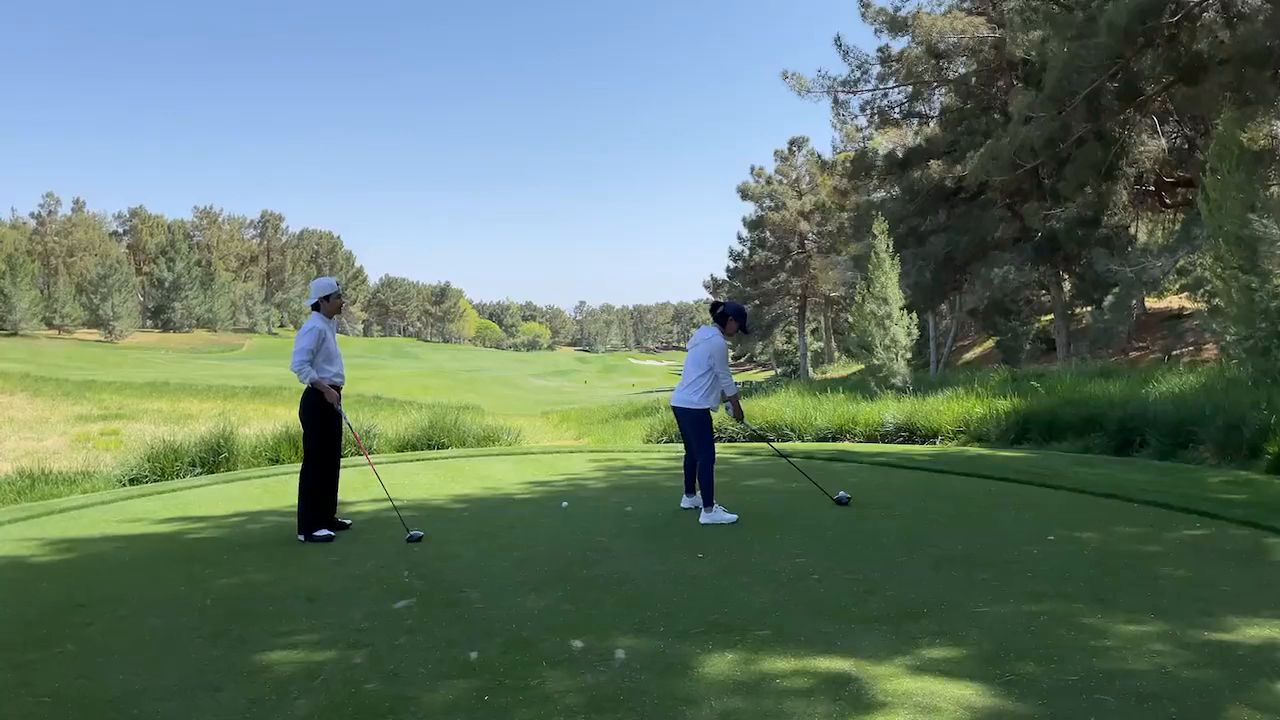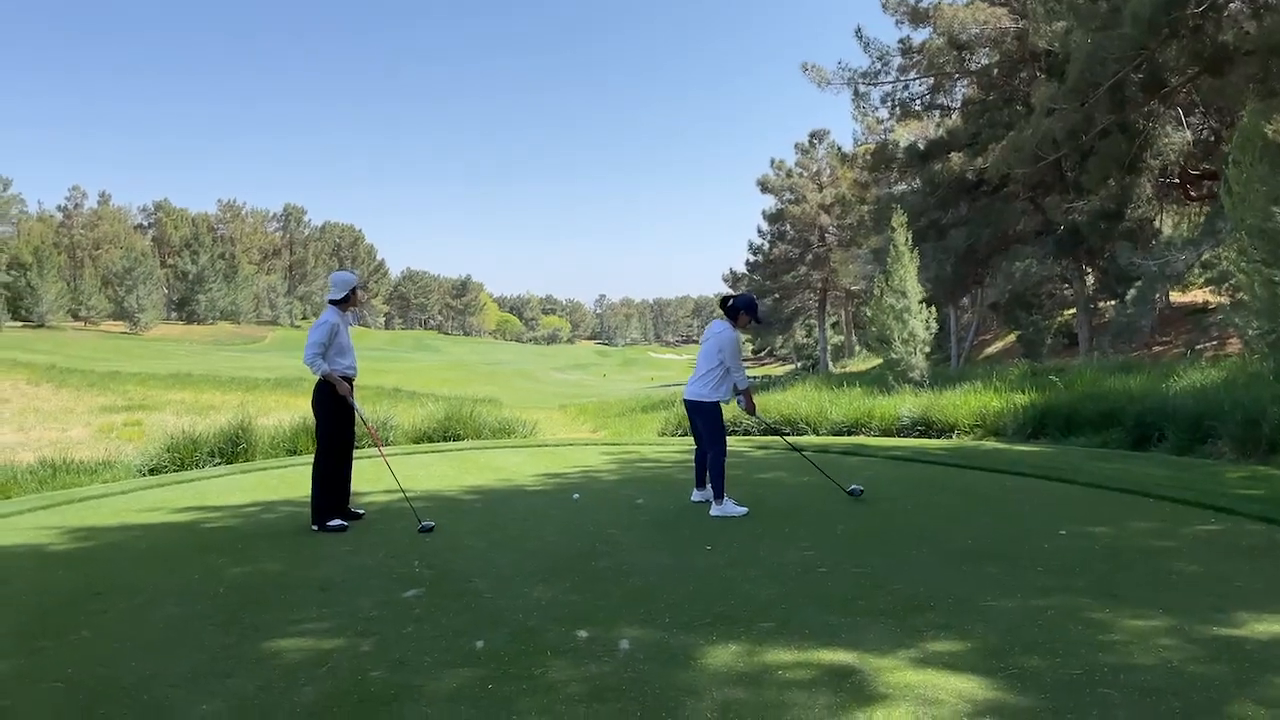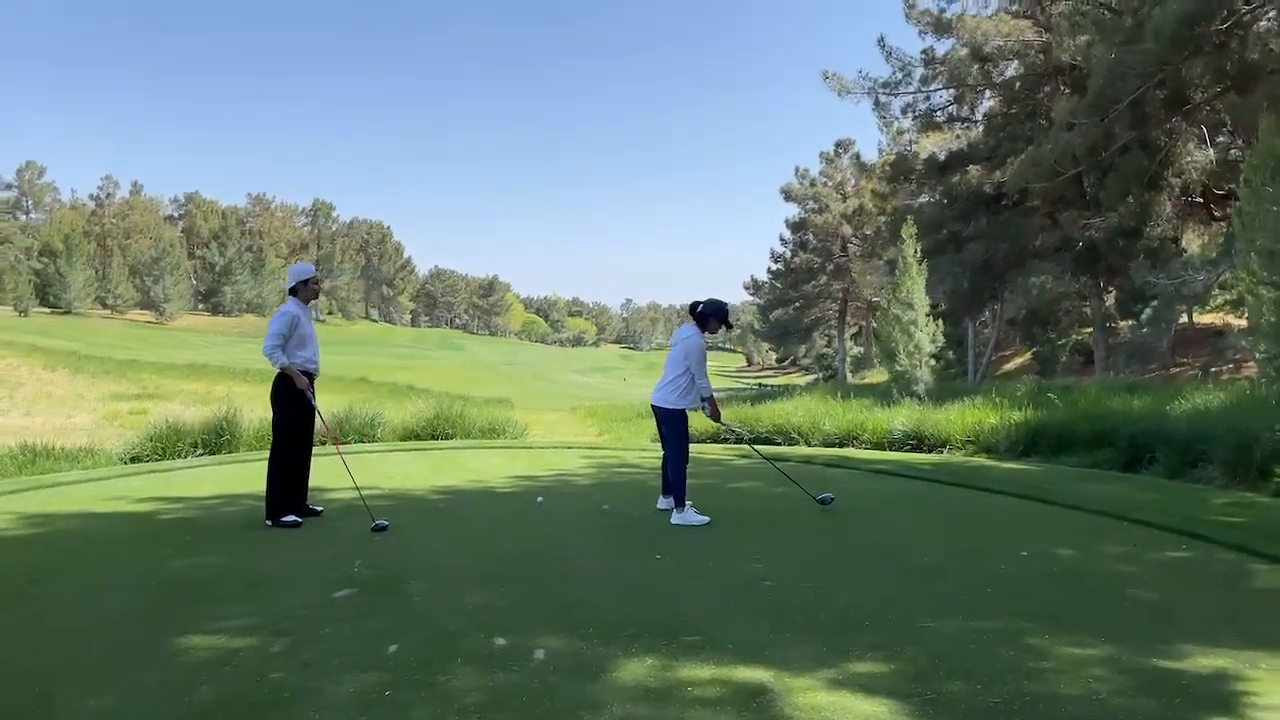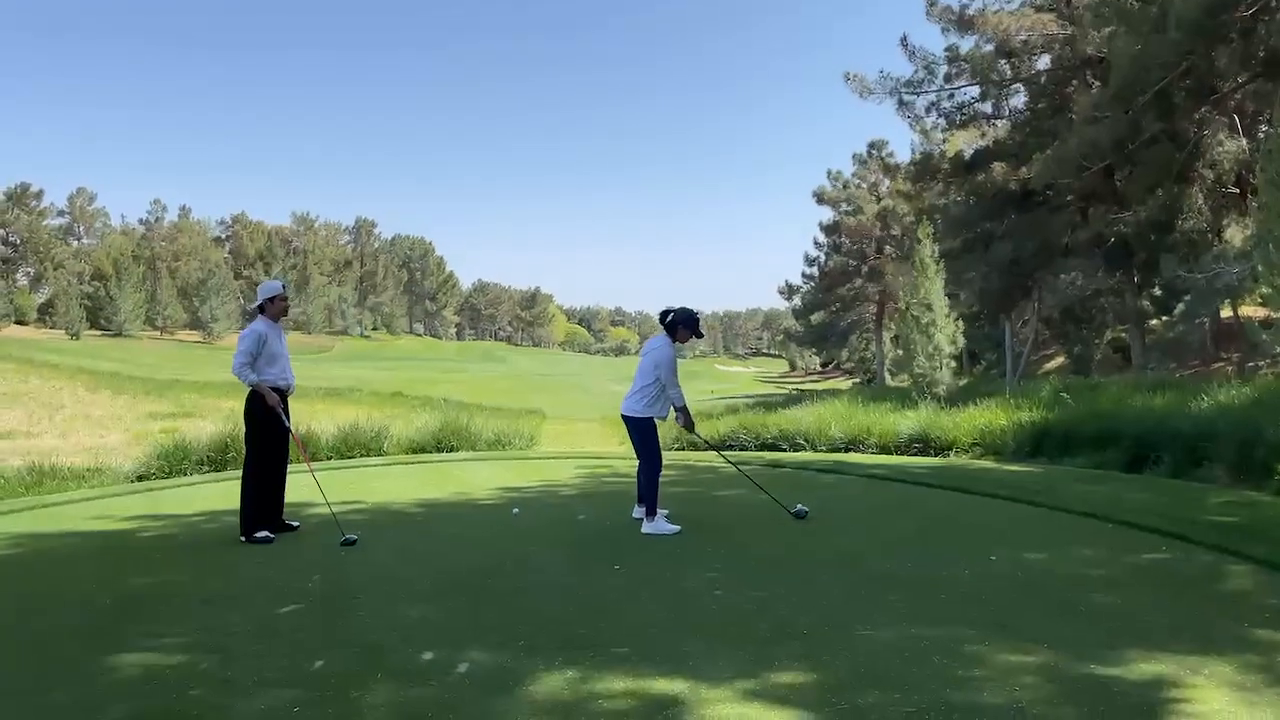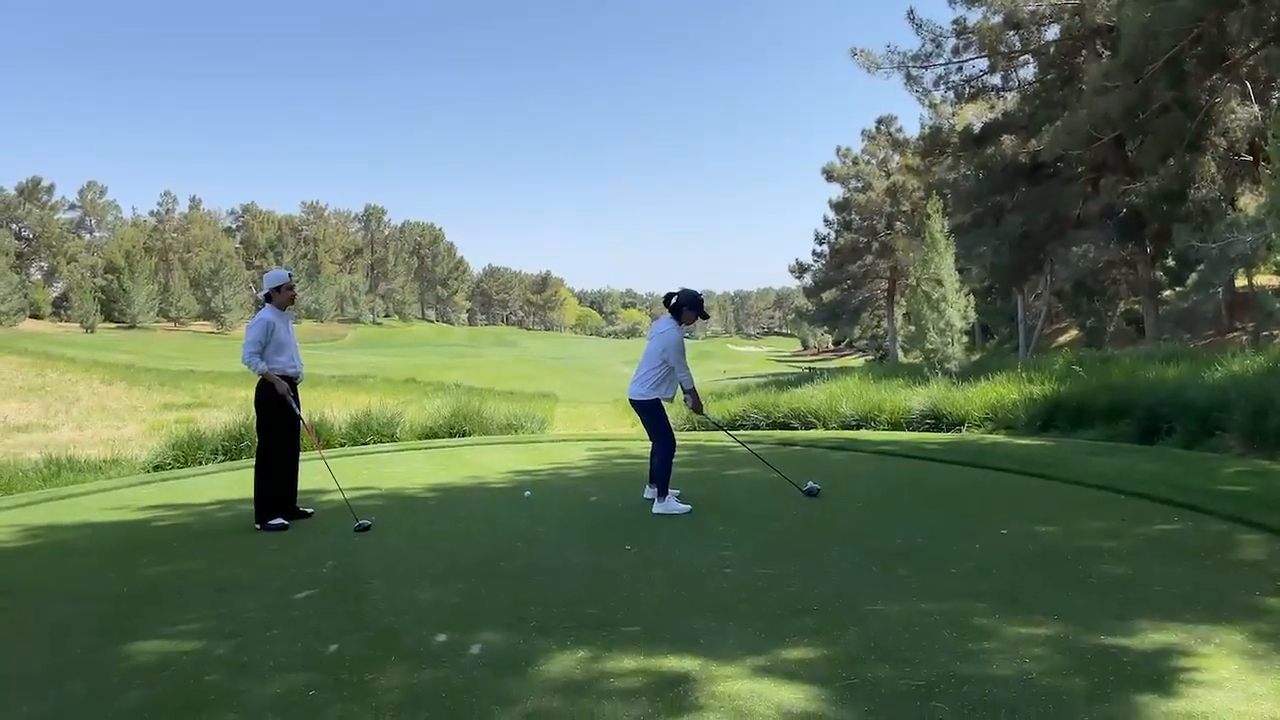
dt=1s
person 1, frame 1
left shoulder: (328, 326)
right shoulder: (314, 328)
right elbow: (299, 365)
right wrist: (326, 389)
left hip: (329, 399)
right hip: (318, 400)
left knee: (331, 460)
right knee: (315, 461)
left ankle: (326, 517)
right ankle: (308, 526)
person 1, frame 2
left shoulder: (342, 320)
right shoulder: (328, 321)
right elbow: (311, 358)
right wrist: (338, 383)
left hip: (342, 391)
right hip: (330, 392)
left knee: (343, 451)
right knee: (328, 452)
left ankle: (339, 507)
right ankle: (321, 516)
person 1, frame 3
left shoulder: (304, 313)
right shoulder: (288, 313)
right elbow: (271, 349)
right wrist: (296, 375)
left hip: (304, 385)
right hip: (290, 385)
left knee: (303, 446)
right knee: (285, 447)
left ankle: (297, 503)
right ankle: (276, 511)
person 1, frame 4
left shoulder: (277, 331)
right shoulder: (256, 331)
right elbow: (240, 367)
left wrist: (286, 389)
right wrist: (267, 393)
left hip: (279, 401)
right hip: (262, 402)
left knee: (278, 462)
right knee: (258, 464)
left ankle: (273, 518)
right ankle: (251, 527)
person 1, frame 5
left shoulder: (286, 319)
right shoulder: (264, 320)
right elbow: (249, 356)
left wrist: (295, 377)
right wrist: (276, 381)
left hip: (289, 388)
right hip: (272, 390)
left knee: (290, 449)
right knee: (270, 451)
left ankle: (287, 506)
right ankle: (265, 514)
person 2, frame 1
left shoulder: (703, 334)
right shoulder: (717, 342)
right elbow: (724, 377)
left wrist: (726, 398)
right wrist: (736, 406)
left hip: (681, 402)
right hip: (694, 406)
left knee: (693, 451)
right knee: (706, 456)
left ankle: (690, 496)
right ankle: (709, 511)
person 2, frame 2
left shoulder: (716, 327)
right shoulder: (728, 335)
right elbow: (737, 370)
left wrist: (738, 392)
right wrist: (748, 399)
left hip: (693, 395)
right hip: (705, 399)
left knee: (704, 445)
right knee: (717, 449)
left ankle: (700, 490)
right ankle: (719, 503)
person 2, frame 3
left shoulder: (684, 332)
right shoulder: (695, 340)
right elbow: (700, 377)
left wrist: (704, 400)
right wrist: (713, 406)
left hip: (663, 401)
right hip: (672, 405)
left knee: (672, 453)
right knee: (679, 456)
left ankle: (666, 498)
right ankle: (680, 511)
person 2, frame 4
left shoulder: (657, 341)
right shoulder: (665, 351)
right elbow: (673, 388)
left wrist: (679, 412)
right wrist: (686, 417)
left hip: (634, 410)
right hip: (640, 414)
left knee: (646, 461)
right knee: (653, 464)
left ankle: (642, 507)
right ankle: (650, 520)
person 2, frame 5
left shoulder: (664, 323)
right shoulder: (673, 335)
left elbow: (676, 370)
right elbow: (683, 371)
left wrist: (686, 393)
right wrist: (695, 399)
left hip: (643, 393)
right hip: (646, 396)
left knee: (660, 441)
right knee: (667, 444)
left ankle: (653, 487)
right ankle: (662, 501)
